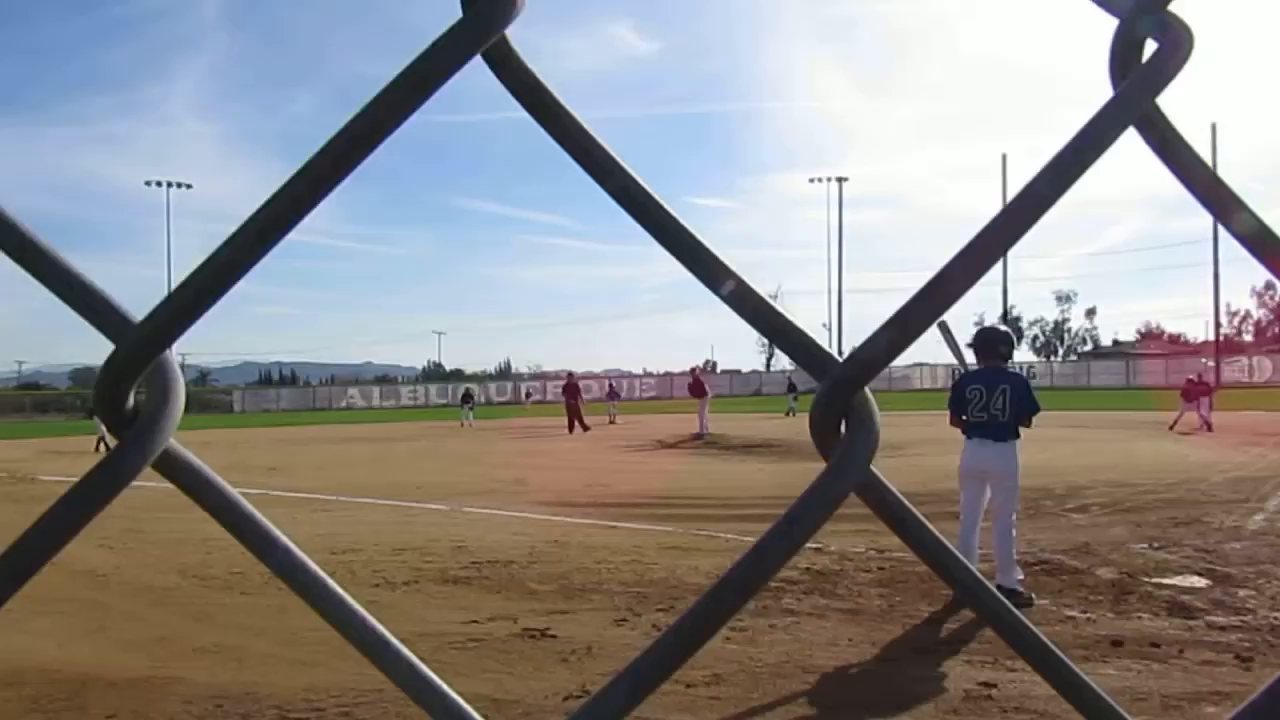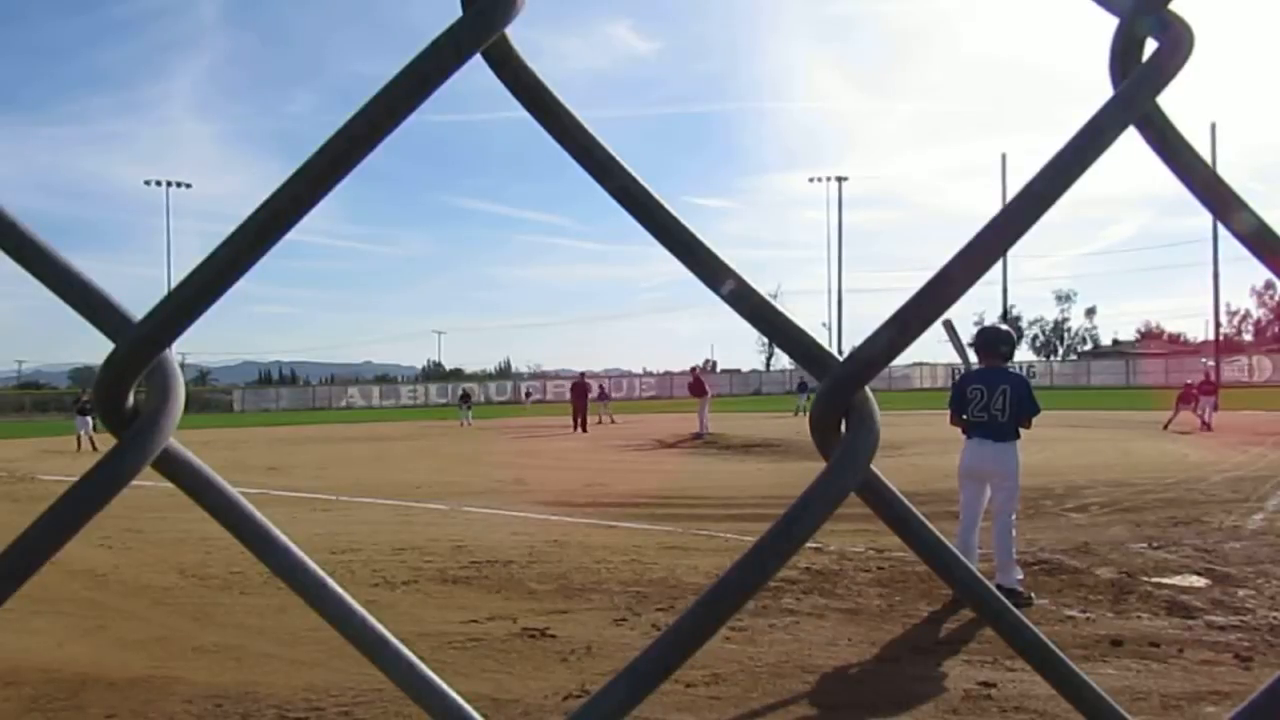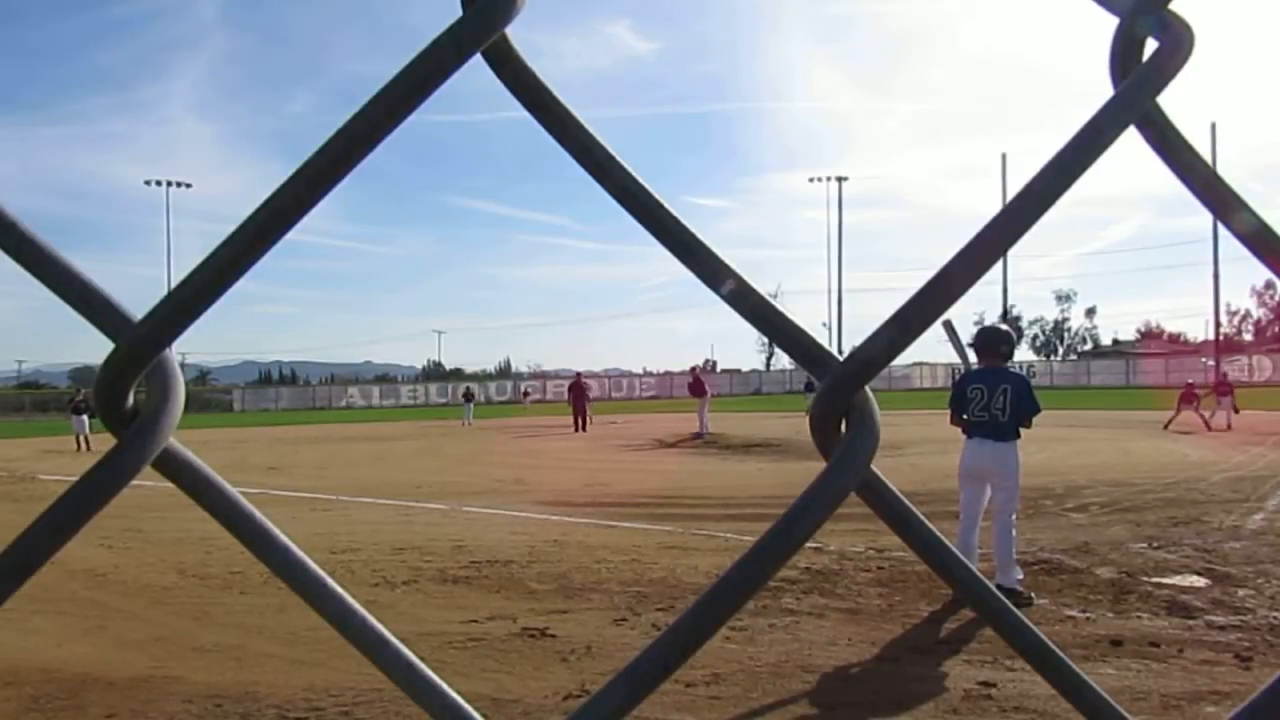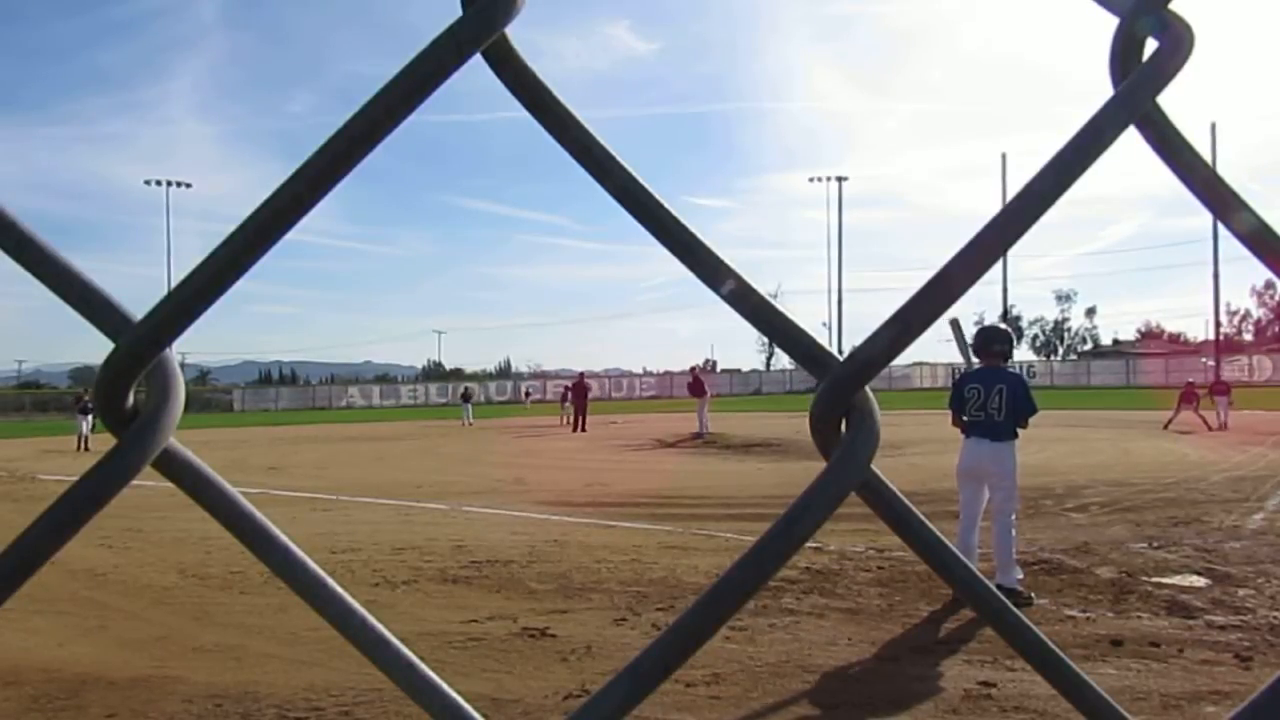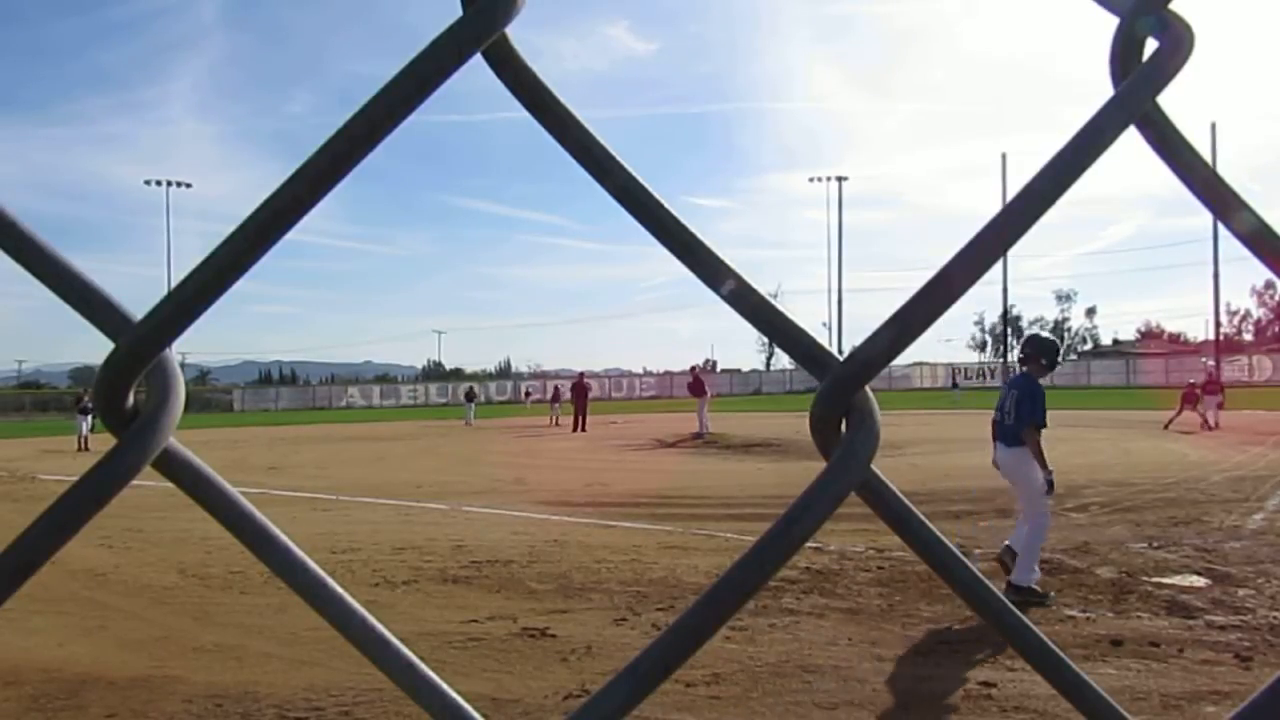
dt=1s
person 1, frame 1
left shoulder: (966, 380)
right shoulder: (1017, 381)
left elbow: (954, 420)
right elbow: (1026, 421)
left hip: (972, 452)
right hip: (1004, 453)
left knee: (969, 518)
right knee: (1004, 519)
right ankle: (1007, 583)
person 1, frame 2
left shoulder: (966, 380)
right shoulder: (1017, 382)
left elbow: (955, 419)
right elbow: (1026, 423)
left hip: (973, 452)
right hip: (1004, 453)
left knee: (968, 517)
right knee: (1004, 519)
right ankle: (1007, 583)
person 1, frame 3
left shoulder: (966, 380)
right shoulder: (1017, 381)
left elbow: (955, 420)
right elbow: (1026, 422)
left hip: (973, 451)
right hip: (1004, 452)
left knee: (969, 517)
right knee: (1004, 519)
right ankle: (1006, 583)
person 1, frame 4
left shoulder: (965, 380)
right shoulder: (1014, 381)
left elbow: (956, 421)
right elbow: (1023, 423)
left hip: (971, 451)
right hip: (1000, 451)
left knee: (968, 517)
right knee: (1003, 519)
right ankle: (1006, 583)
person 1, frame 5
left shoulder: (1011, 383)
right shoulder: (1033, 389)
left elbow: (996, 421)
right elbow: (1030, 435)
left wrist: (997, 453)
right wrist: (1047, 471)
left hip: (1005, 452)
right hip: (1021, 456)
left knee: (1032, 512)
right knee: (1038, 519)
left ankle: (1013, 551)
right ankle: (1020, 583)
